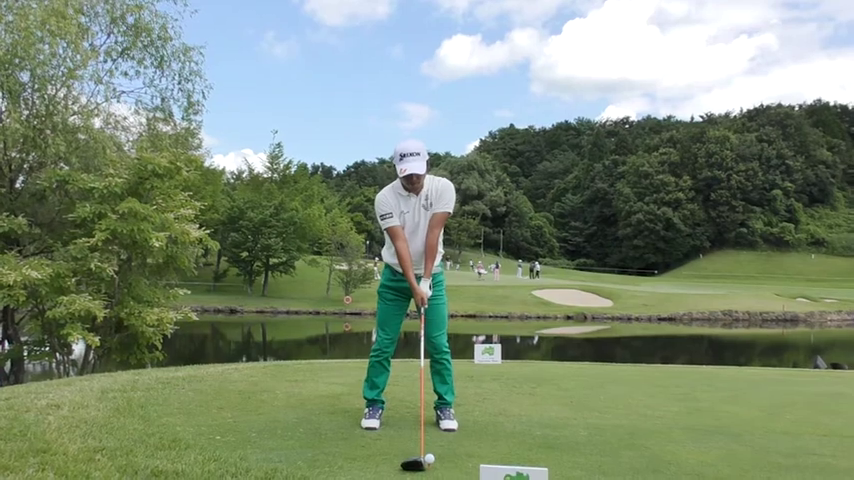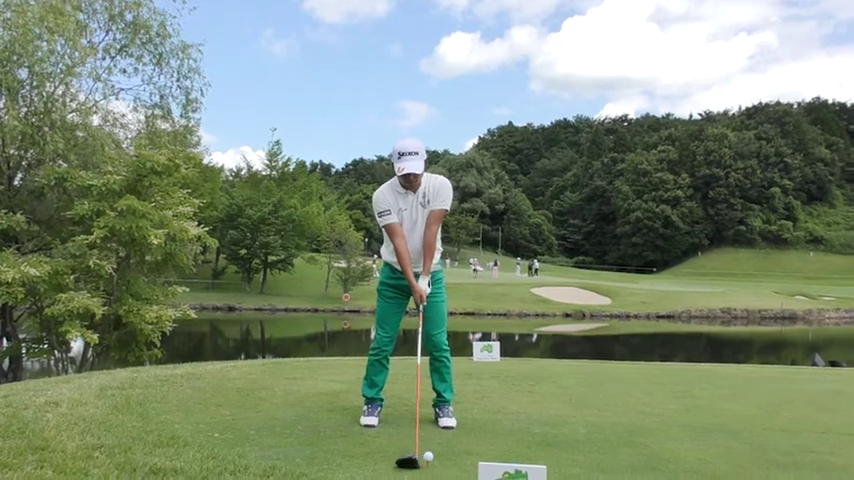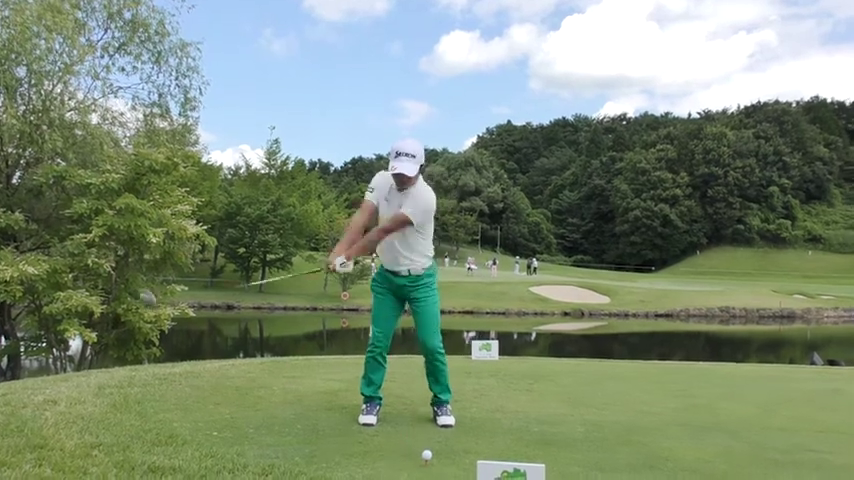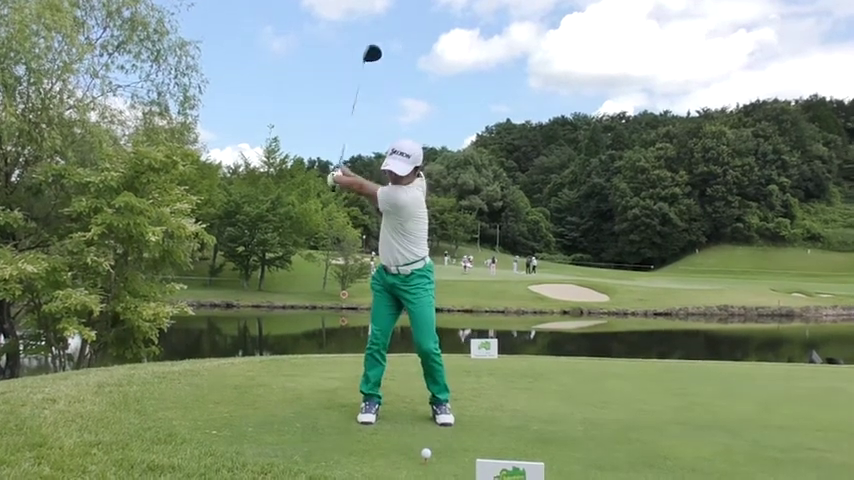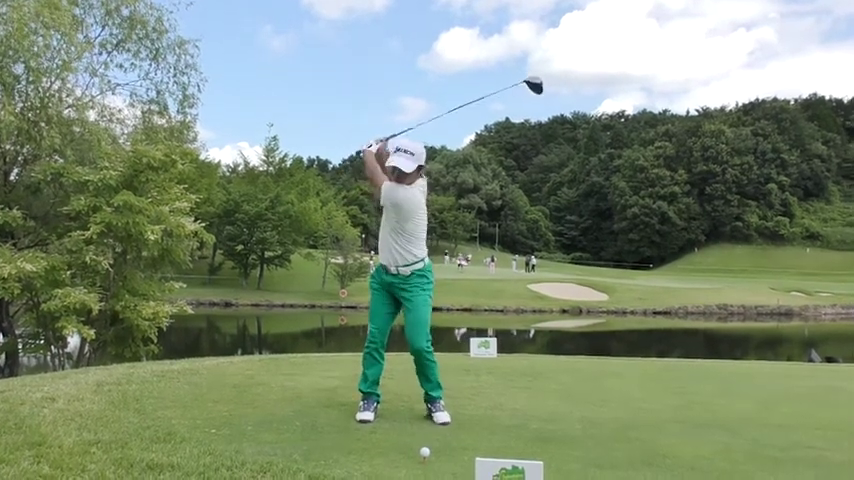
dt=0.5s
person 1, frame 1
left shoulder: (443, 188)
right shoulder: (385, 198)
left elbow: (433, 234)
right elbow: (400, 242)
left wrist: (426, 279)
right wrist: (413, 286)
left hip: (432, 276)
right hip: (395, 277)
left knee: (439, 344)
right knee: (383, 344)
left ankle: (445, 406)
right ankle: (373, 404)
person 1, frame 2
left shoulder: (441, 185)
right shoulder: (383, 195)
left elbow: (431, 231)
right elbow: (398, 240)
left wrist: (425, 276)
right wrist: (412, 283)
left hip: (431, 273)
right hip: (395, 275)
left knee: (438, 342)
right knee: (383, 342)
left ankle: (443, 403)
right ankle: (372, 402)
person 1, frame 3
left shoulder: (424, 197)
right shoulder: (381, 180)
left elbow: (383, 231)
right elbow: (362, 216)
left wrist: (350, 255)
right wrist: (339, 249)
left hip: (421, 278)
right hip: (386, 276)
left knee: (431, 344)
right knee: (378, 342)
left ankle: (441, 403)
right ankle: (371, 401)
person 1, frame 4
left shoulder: (403, 197)
right shoulder: (416, 180)
left elbow: (365, 189)
right elbow: (376, 189)
left wrist: (339, 178)
right wrist: (347, 176)
left hip: (415, 278)
right hip: (386, 275)
left knee: (426, 344)
right knee: (377, 339)
left ankle: (440, 401)
right ankle: (371, 399)
person 1, frame 5
left shoulder: (402, 195)
right shoulder: (418, 183)
left elbow: (375, 176)
left wrist: (369, 154)
right wrist: (381, 154)
left hip: (414, 277)
right hip: (385, 274)
left knee: (419, 342)
right knee: (375, 339)
left ankle: (434, 399)
right ankle: (369, 398)
